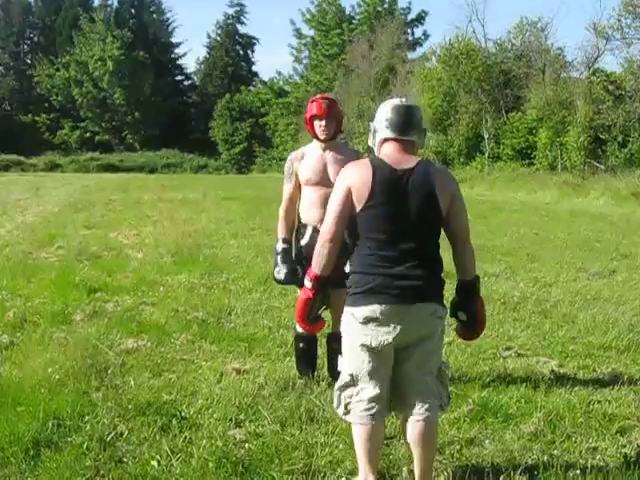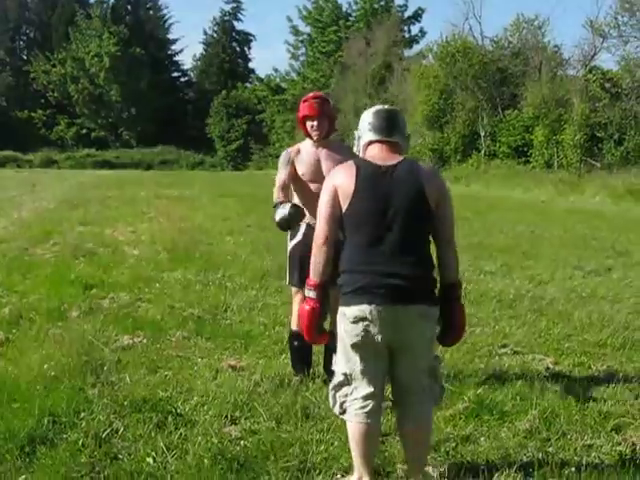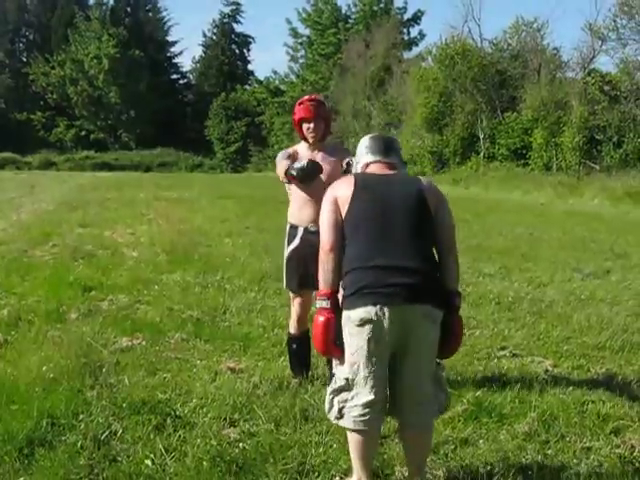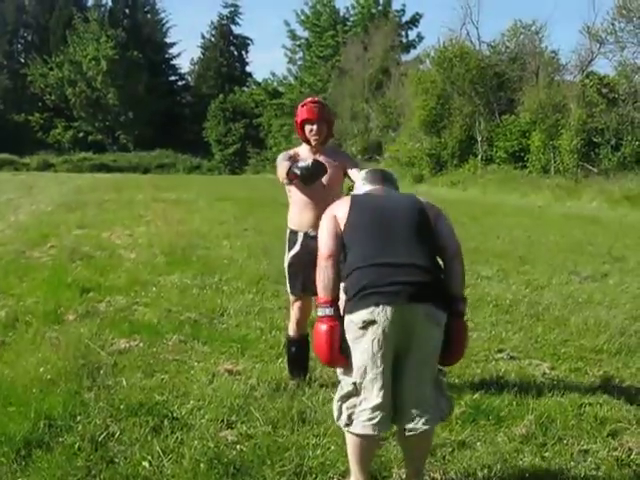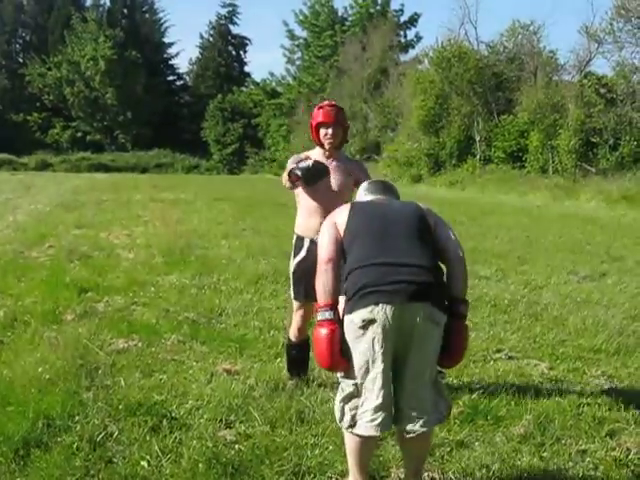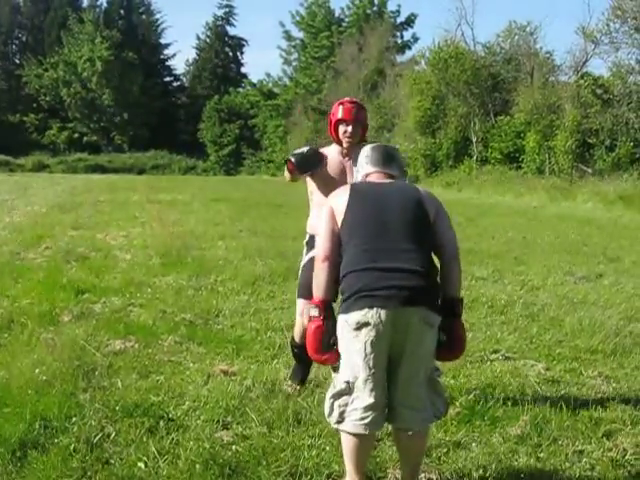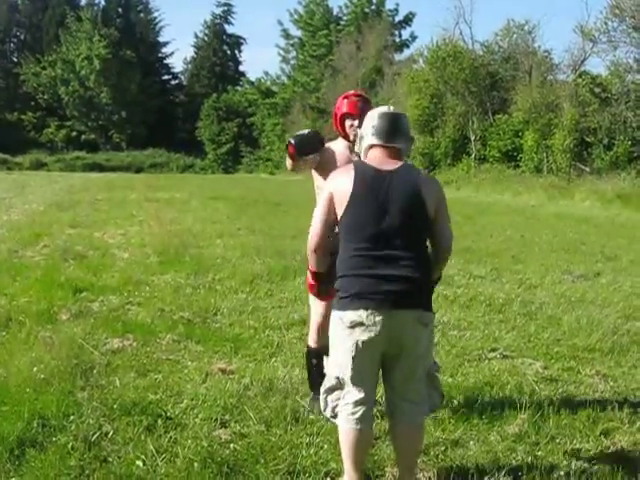
dt=0.2s
person 1, frame 1
left shoulder: (355, 174)
right shoulder: (441, 179)
left elbow: (329, 237)
right elbow: (462, 243)
left wrist: (312, 285)
right wrist: (468, 291)
left hip: (368, 303)
right hip: (424, 304)
left knee: (365, 396)
right knee: (422, 397)
person 1, frame 2
left shoulder: (342, 176)
right shoulder: (430, 178)
left elbow: (323, 241)
right elbow: (446, 244)
left wrist: (314, 294)
right wrist: (451, 296)
left hip: (360, 302)
right hip: (416, 303)
left knee: (360, 396)
right knee: (416, 395)
person 1, frame 3
left shoulder: (341, 189)
right shoulder: (427, 190)
left elbow: (329, 250)
right elbow: (448, 251)
left wrist: (327, 305)
right wrist: (451, 306)
left hip: (366, 302)
right hip: (421, 302)
left knee: (361, 398)
right knee: (418, 398)
person 1, frame 4
left shoulder: (339, 208)
right shoulder: (424, 207)
left elbow: (327, 258)
right elbow: (454, 256)
left wrist: (326, 313)
right wrist: (456, 312)
left hip: (370, 302)
right hip: (424, 302)
left knee: (363, 399)
right knee: (420, 399)
person 1, frame 5
left shoulder: (339, 216)
right shoulder: (423, 212)
left elbow: (327, 263)
right elbow: (456, 258)
left wrist: (326, 318)
right wrist: (457, 313)
left hip: (369, 302)
right hip: (424, 303)
left knee: (362, 399)
right knee: (419, 399)
person 1, frame 6
left shoulder: (339, 198)
right shoulder: (424, 198)
left elbow: (325, 258)
right elbow: (451, 256)
left wrist: (320, 313)
right wrist: (452, 312)
left hip: (363, 303)
right hip: (418, 305)
left knee: (357, 399)
right knee: (414, 400)
person 1, frame 7
left shoulder: (341, 179)
right shoulder: (427, 184)
left elbow: (316, 243)
right elbow: (443, 247)
left wrist: (318, 275)
left hip: (357, 305)
right hip: (412, 306)
left knee: (353, 396)
right knee: (410, 398)
person 2, frame 1
left shoulder: (352, 157)
right shoulder: (297, 158)
right elbow: (288, 206)
right wrist: (282, 248)
left hip: (342, 237)
right hip: (309, 236)
left knee: (341, 309)
left ankle: (338, 373)
right ankle: (305, 372)
person 2, frame 2
left shoulder: (345, 153)
right shoulder: (292, 155)
right elbow: (281, 186)
right wrist: (282, 205)
right hip: (303, 233)
left knee: (337, 306)
right knee: (301, 304)
left ankle: (335, 370)
right ankle: (300, 370)
person 2, frame 3
left shoulder: (340, 154)
right shoulder: (288, 155)
right elbow: (284, 172)
right wrist: (296, 171)
right hip: (300, 236)
right knee: (299, 308)
right ankle: (299, 372)
person 2, frame 4
left shoulder: (341, 158)
right shoulder: (288, 158)
right elbow: (284, 175)
right wrist: (295, 173)
right hip: (300, 241)
right knee: (298, 312)
right ankle: (297, 374)
person 2, frame 5
left shoulder: (354, 167)
right shoulder: (300, 161)
right elbow: (288, 180)
right wrist: (295, 176)
right hip: (307, 247)
right knee: (301, 317)
right ankle: (296, 374)
person 2, frame 6
right shoulder: (316, 158)
right elbow: (291, 176)
right wrist: (294, 166)
right hip: (318, 246)
right knee: (306, 320)
right ankle: (301, 364)
person 2, frame 7
right shoulder: (323, 153)
right elbow: (295, 164)
right wrist: (294, 150)
right hip: (326, 241)
right knee: (320, 318)
right ankle: (318, 389)
